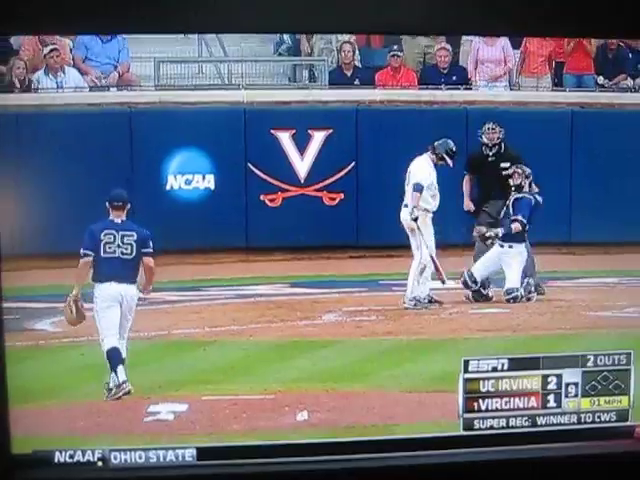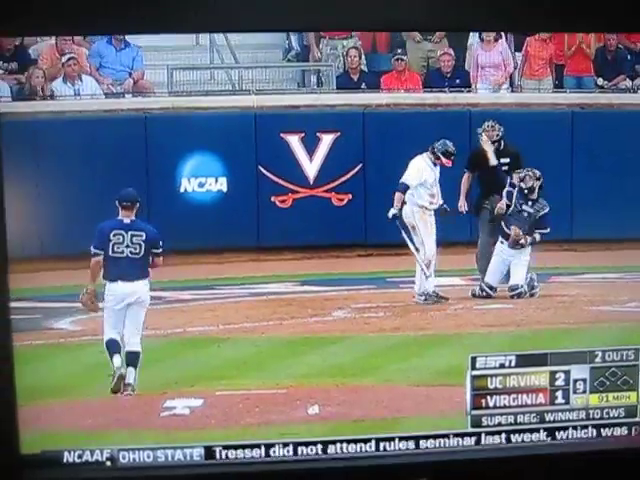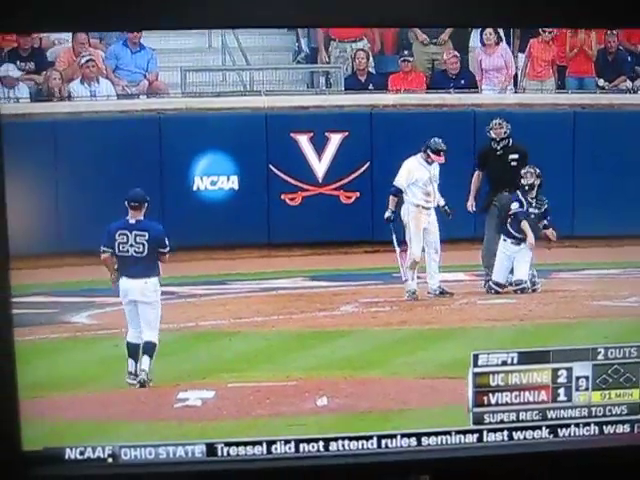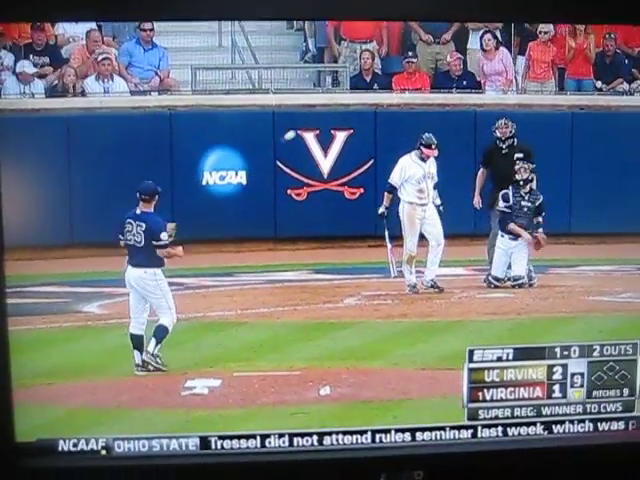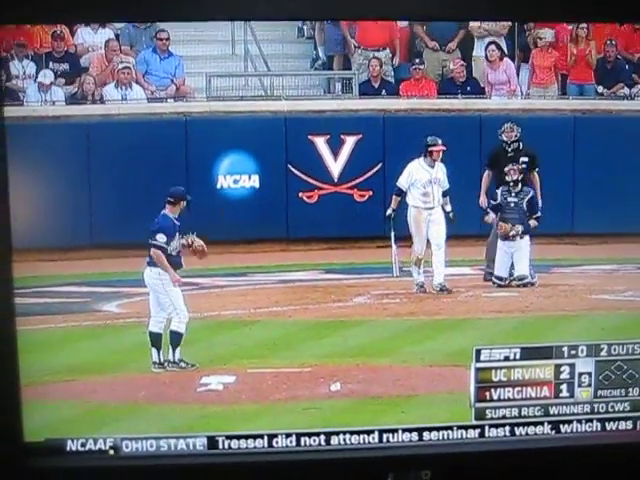
dt=0.3s
person 1, frame 1
left shoulder: (95, 230)
right shoulder: (140, 232)
left elbow: (85, 262)
right elbow: (149, 264)
left wrist: (76, 289)
right wrist: (147, 285)
left hip: (105, 289)
right hip: (130, 290)
left knee: (109, 338)
right knee: (121, 338)
left ankle: (121, 381)
right ankle: (114, 384)
person 1, frame 2
left shoulder: (104, 228)
right shoulder: (149, 231)
left elbow: (97, 261)
right elbow: (158, 262)
left wrist: (91, 284)
left hip: (115, 288)
right hip: (140, 288)
left knee: (111, 332)
right knee: (133, 336)
left ankle: (117, 365)
right ankle: (129, 382)
person 1, frame 3
left shoulder: (114, 228)
right shoulder: (155, 229)
left elbow: (105, 257)
right elbow: (164, 257)
left wrist: (114, 271)
left hip: (125, 283)
right hip: (148, 285)
left knee: (134, 329)
right knee: (151, 332)
left ankle: (132, 372)
right ankle: (144, 370)
person 1, frame 4
left shoulder: (128, 218)
right shoulder: (157, 222)
right elbow: (163, 252)
right wrist: (177, 252)
left hip: (131, 272)
right hip: (150, 274)
left knee: (137, 319)
right knee: (168, 315)
left ankle: (140, 362)
right ankle: (151, 352)
person 1, frame 5
left shoulder: (168, 220)
right shoulder: (166, 224)
right elbow: (155, 251)
left wrist: (186, 242)
right wrist: (171, 273)
left hip: (157, 275)
right hip: (161, 275)
left knee: (158, 317)
right knee: (180, 315)
left ankle: (157, 360)
right ankle: (174, 360)
person 2, frame 1
left shoulder: (512, 157)
right shoulder: (476, 158)
right elbow: (468, 177)
right wrist: (467, 198)
right hip: (485, 206)
right knee: (482, 246)
left ankle: (532, 282)
right ankle: (483, 287)
person 2, frame 2
left shoulder: (512, 154)
right shoulder: (477, 154)
right elbow: (468, 176)
right wrist: (462, 198)
right hip: (486, 202)
right knee: (485, 243)
person 2, frame 3
left shoulder: (519, 151)
right shoulder: (485, 152)
right elbow: (478, 174)
right wrist: (471, 197)
right hip: (494, 198)
right knee: (491, 237)
right ankle: (489, 275)
person 2, frame 4
left shoulder: (523, 150)
right shoulder: (491, 150)
left elbow: (530, 173)
right elbow: (483, 172)
right wrist: (477, 194)
right hip: (499, 196)
right knee: (497, 232)
left ankle: (525, 269)
person 2, frame 5
left shoulder: (528, 153)
right shoulder: (496, 153)
left elbow: (534, 175)
right elbow: (488, 174)
left wrist: (538, 196)
right wrist: (482, 194)
right knee: (497, 232)
right ankle: (490, 268)
person 3, frame 1
left shoulder: (425, 164)
right shoulder: (423, 165)
left elbow: (413, 187)
right elbow: (416, 188)
left wrist: (408, 209)
right wrist: (414, 210)
left hip: (422, 215)
right hip: (418, 215)
left knee: (428, 254)
right knee: (422, 255)
person 3, frame 2
left shoulder: (433, 165)
right shoulder: (419, 164)
right elbow: (403, 186)
left wrist: (441, 203)
right wrist: (395, 208)
left hip: (427, 212)
right hip: (416, 211)
left knee: (430, 251)
right knee: (427, 251)
left ankle: (429, 290)
right ankle: (420, 292)
person 3, frame 3
left shoulder: (435, 165)
right shoulder: (411, 164)
right elbow: (397, 189)
left wrist: (443, 204)
right wrist: (390, 210)
left hip: (430, 212)
right hip: (414, 211)
left knee: (434, 249)
right knee: (415, 251)
left ankle: (434, 287)
right ankle: (410, 289)
person 3, frame 4
left shoulder: (432, 162)
right shoulder: (405, 162)
right elbow: (392, 186)
left wrist: (438, 203)
right wrist: (384, 206)
left hip: (428, 208)
right hip: (410, 208)
left knee: (438, 240)
right knee: (410, 247)
left ankle: (429, 279)
right ankle: (410, 282)
person 3, frame 5
left shoulder: (441, 168)
right shoulder: (414, 167)
right elbow: (400, 189)
left wrist: (449, 209)
right wrist: (392, 209)
left hip: (436, 212)
right hip: (417, 212)
left knee: (439, 246)
right knee: (419, 249)
left ankle: (439, 283)
right ankle: (419, 282)
person 4, frame 1
left shoulder: (526, 199)
right shoulder: (517, 195)
left elbow: (519, 225)
left wrist: (500, 232)
left hip: (515, 249)
right hip: (499, 248)
left knee: (511, 296)
right knee: (468, 280)
left ankle: (526, 287)
right ankle: (478, 292)
person 4, frame 2
left shoulder: (542, 207)
right shoulder: (516, 193)
left elbow: (540, 234)
left wrist: (529, 240)
left hip: (521, 250)
right hip: (503, 246)
left knee: (515, 292)
left ankle: (530, 282)
person 4, frame 3
left shoulder: (542, 202)
right shoulder: (517, 196)
left elbow: (543, 221)
right elbow: (519, 217)
left wrist: (548, 230)
right wrist: (529, 234)
left hip: (525, 246)
right hip: (507, 243)
left knee: (520, 287)
right knee: (494, 288)
left ankle: (531, 278)
person 4, frame 4
left shoulder: (536, 197)
right shoulder: (507, 194)
left elbow: (538, 216)
right elbow: (505, 220)
left wrist: (539, 231)
right wrist: (523, 233)
left hip: (522, 241)
right hip: (504, 239)
left knee: (518, 282)
right knee: (494, 282)
left ankle: (526, 272)
person 4, frame 5
left shoulder: (528, 194)
right shoulder: (500, 193)
left elbow: (536, 220)
right elbow: (488, 217)
left wrist: (521, 228)
right wrist: (490, 217)
left hip: (521, 240)
right hip: (504, 240)
left knee: (523, 281)
right knee: (499, 282)
left ankle: (527, 271)
